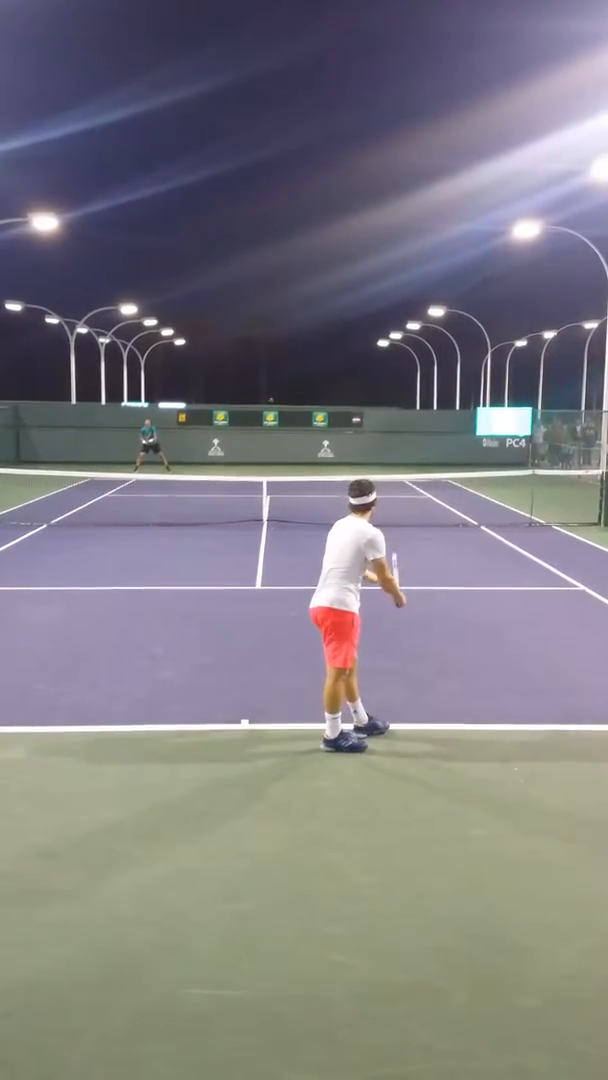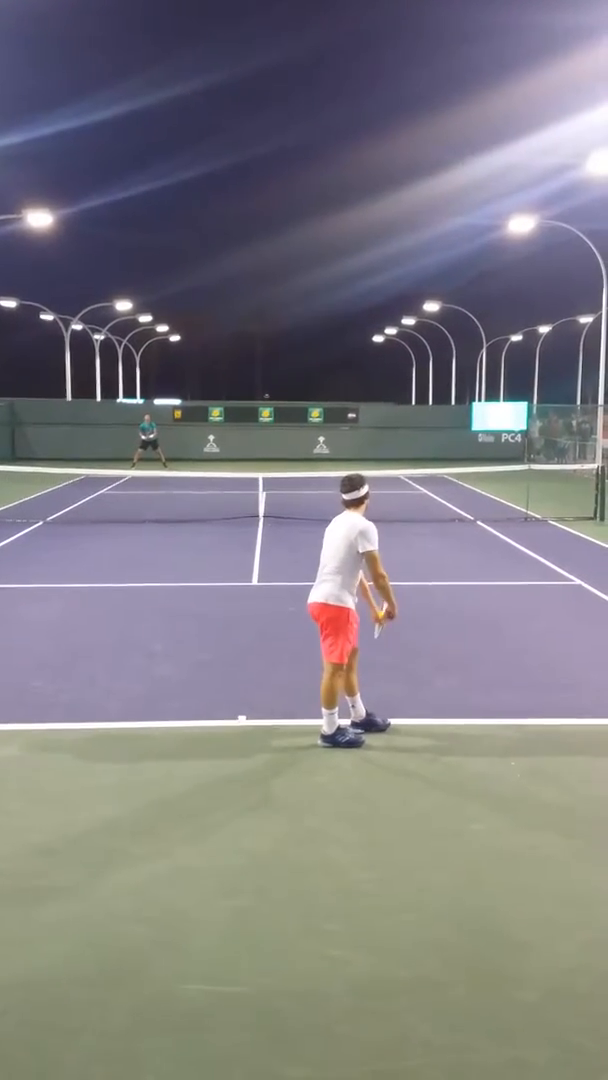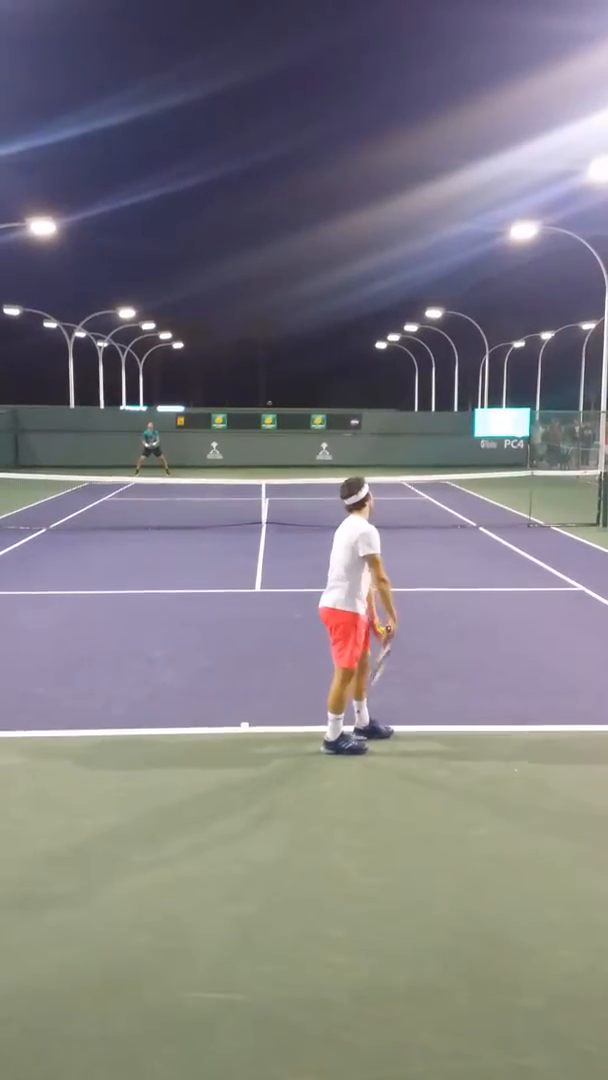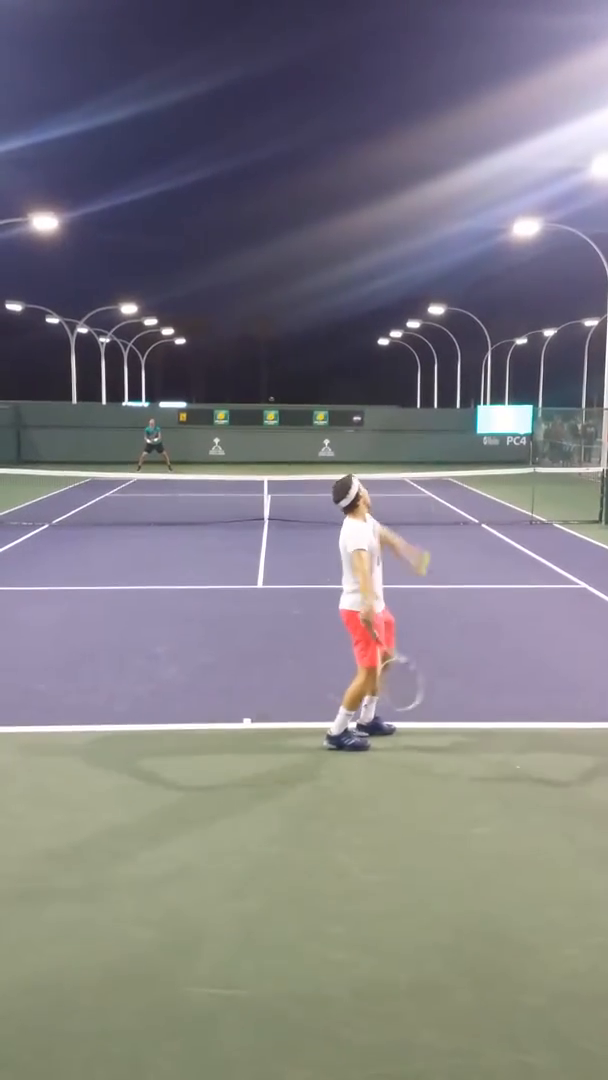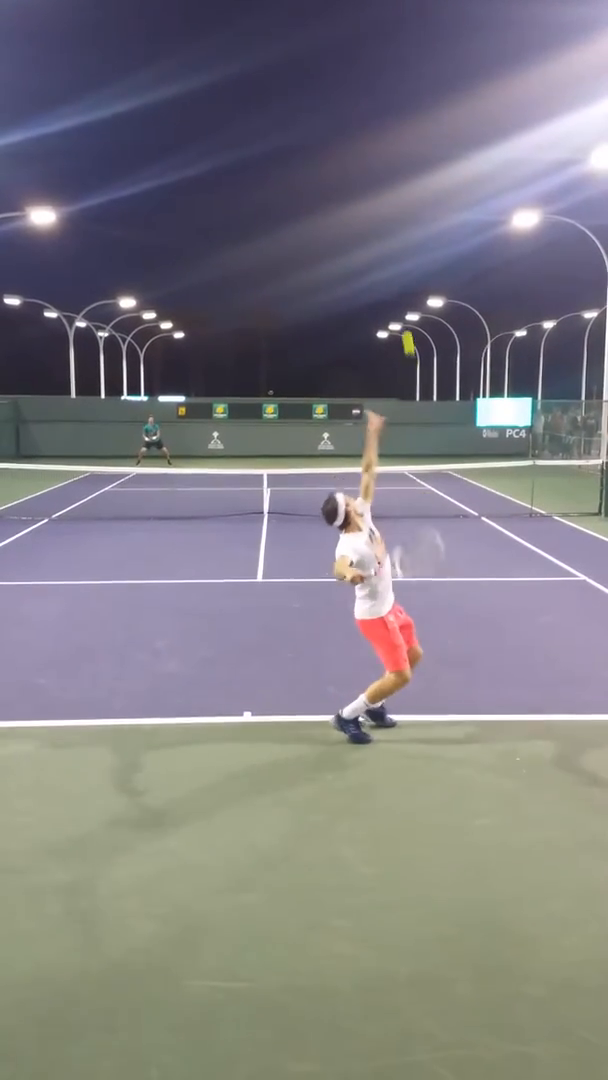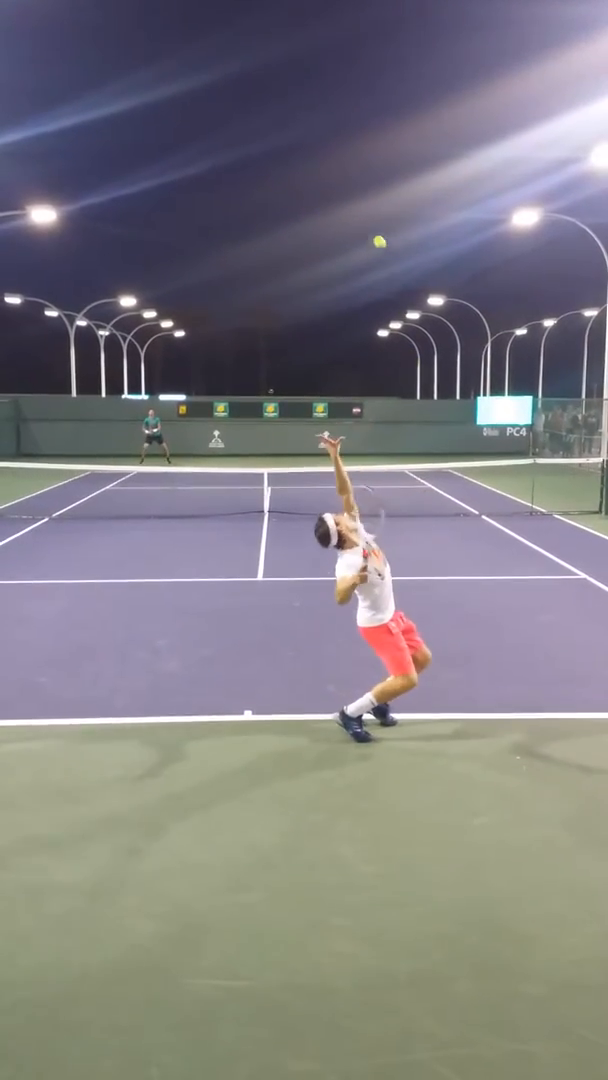
dt=0.3s
person 1, frame 1
left shoulder: (341, 526)
right shoulder: (371, 534)
right elbow: (385, 579)
left wrist: (378, 580)
right wrist: (399, 596)
left hip: (325, 603)
right hip: (338, 607)
left knee: (349, 665)
right knee: (338, 672)
left ankle: (362, 721)
right ankle: (333, 735)
person 1, frame 2
left shoulder: (340, 523)
right shoulder: (364, 527)
right elbow: (378, 575)
left wrist: (372, 606)
right wrist: (391, 604)
left hip: (328, 599)
right hip: (334, 603)
left knee: (350, 659)
right knee: (335, 667)
left ankle: (360, 717)
right ankle: (330, 731)
person 1, frame 3
left shoulder: (351, 527)
right shoulder: (366, 531)
right elbow: (380, 579)
left wrist: (372, 617)
right wrist: (392, 618)
left hip: (350, 607)
right hip: (343, 609)
left knee: (362, 665)
right knee: (345, 673)
left ankle: (363, 724)
right ankle: (333, 737)
person 1, frame 4
left shoulder: (365, 522)
right shoulder: (355, 532)
left elbow: (389, 538)
right elbow: (362, 572)
left wrist: (412, 554)
right wrist: (367, 606)
left hip: (374, 607)
right hip: (361, 609)
left knee: (383, 662)
right knee: (368, 672)
left ankle: (367, 720)
right ankle: (337, 733)
person 1, frame 5
left shoulder: (363, 516)
right shoulder: (349, 545)
left elbow: (369, 474)
right elbow: (338, 568)
left wrist: (372, 434)
right wrist: (349, 574)
left hip: (388, 607)
right hip: (375, 616)
left knee: (414, 656)
right knee: (400, 676)
left ankle: (373, 706)
right ankle: (347, 715)
person 1, frame 6
left shoulder: (357, 531)
right shoulder: (348, 563)
left elbow: (345, 492)
right elbow: (340, 597)
left wrist: (335, 457)
right wrist: (354, 581)
left hip: (390, 615)
right hip: (377, 624)
left knee: (423, 659)
right knee: (406, 680)
left ankle: (376, 700)
right ankle: (351, 713)
